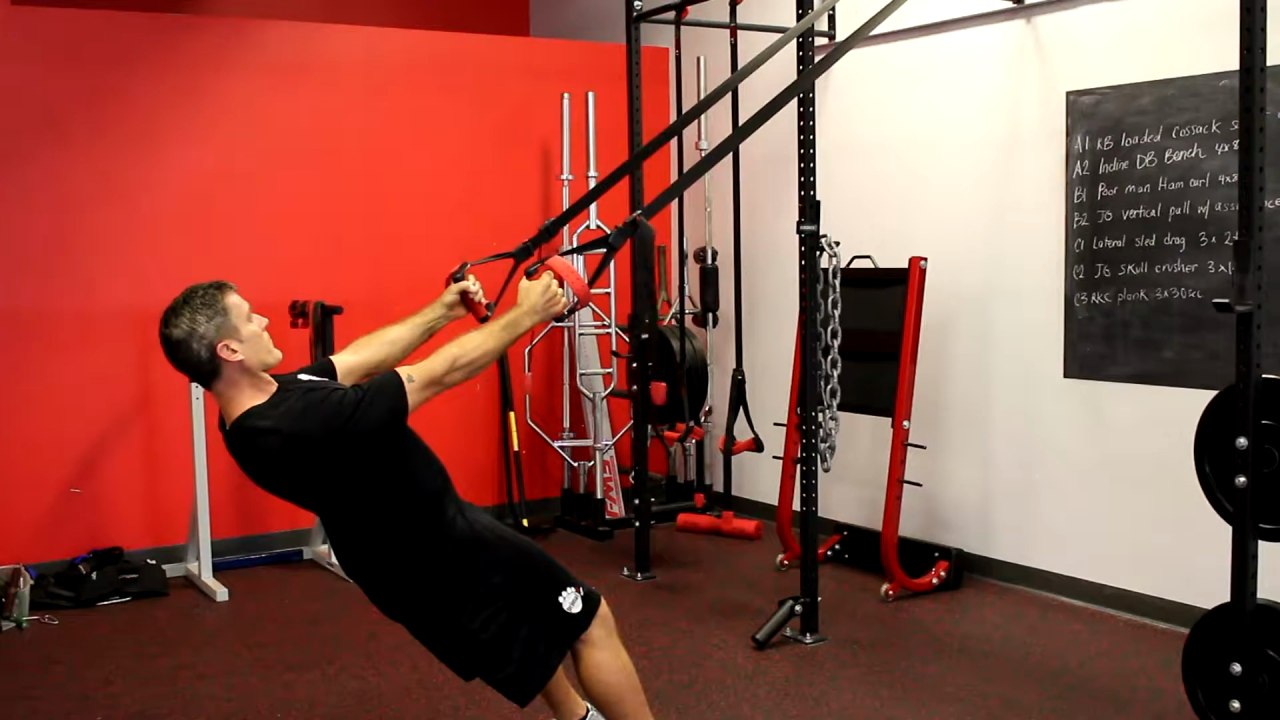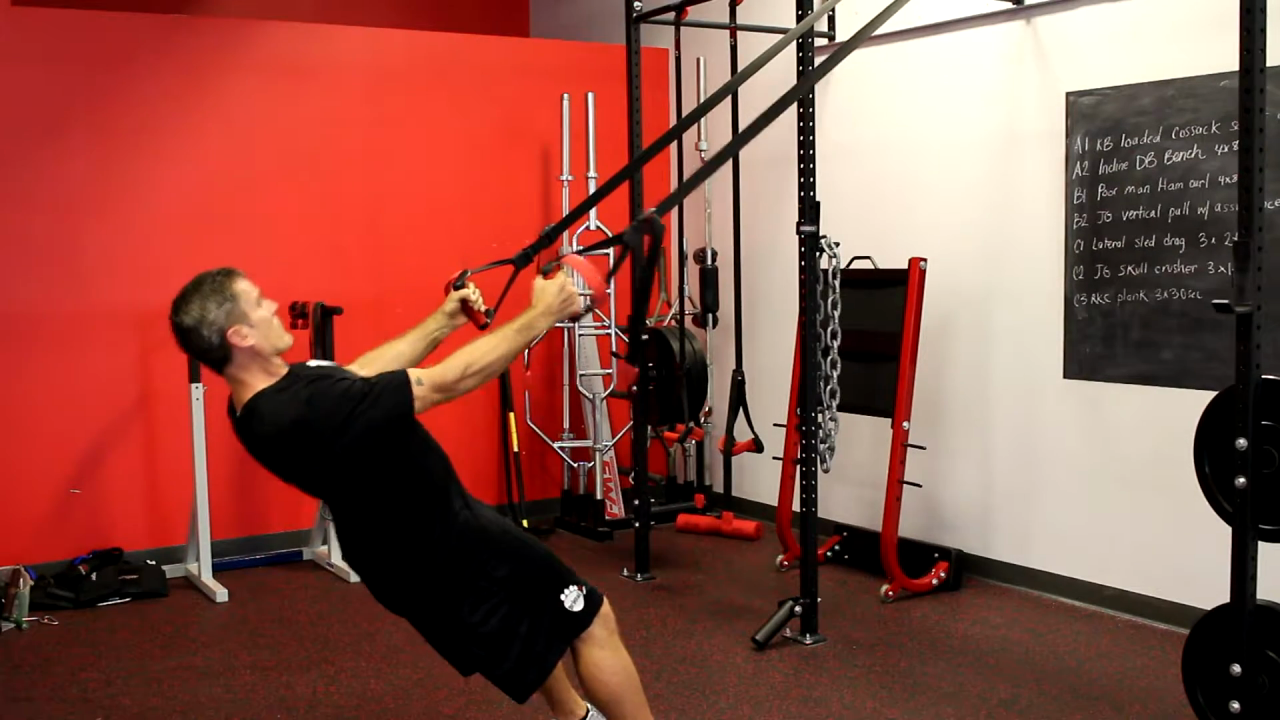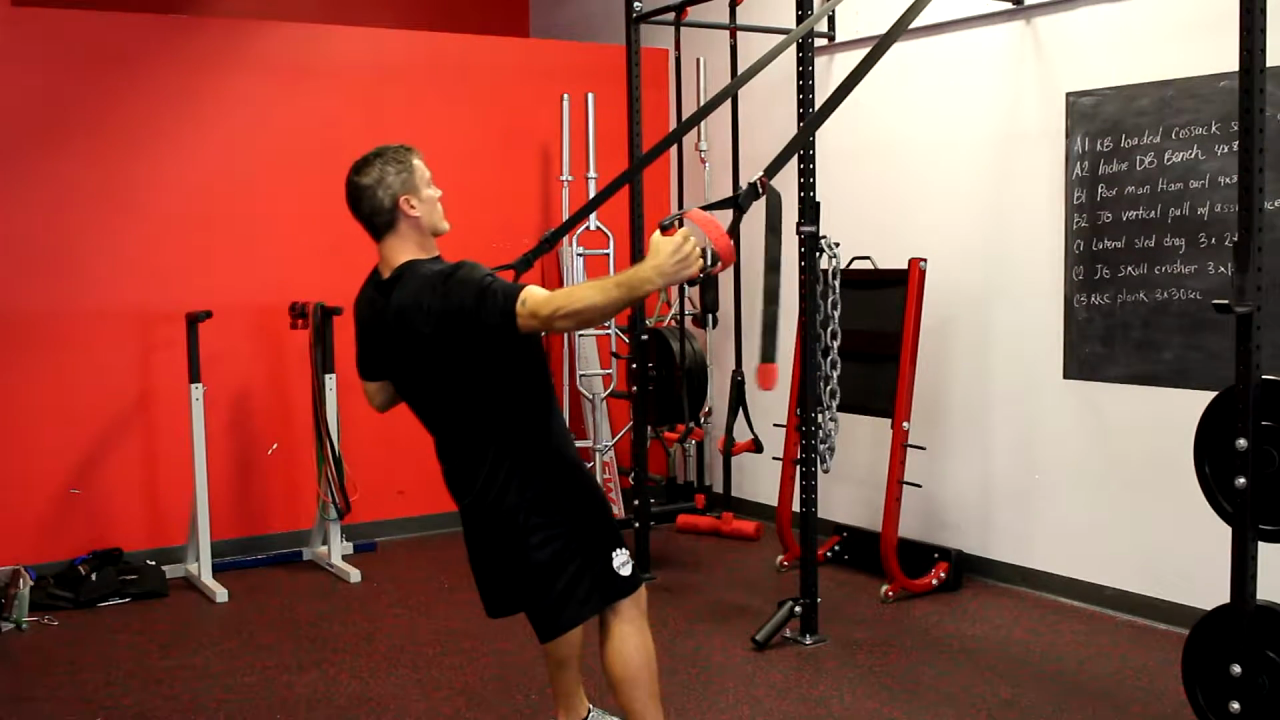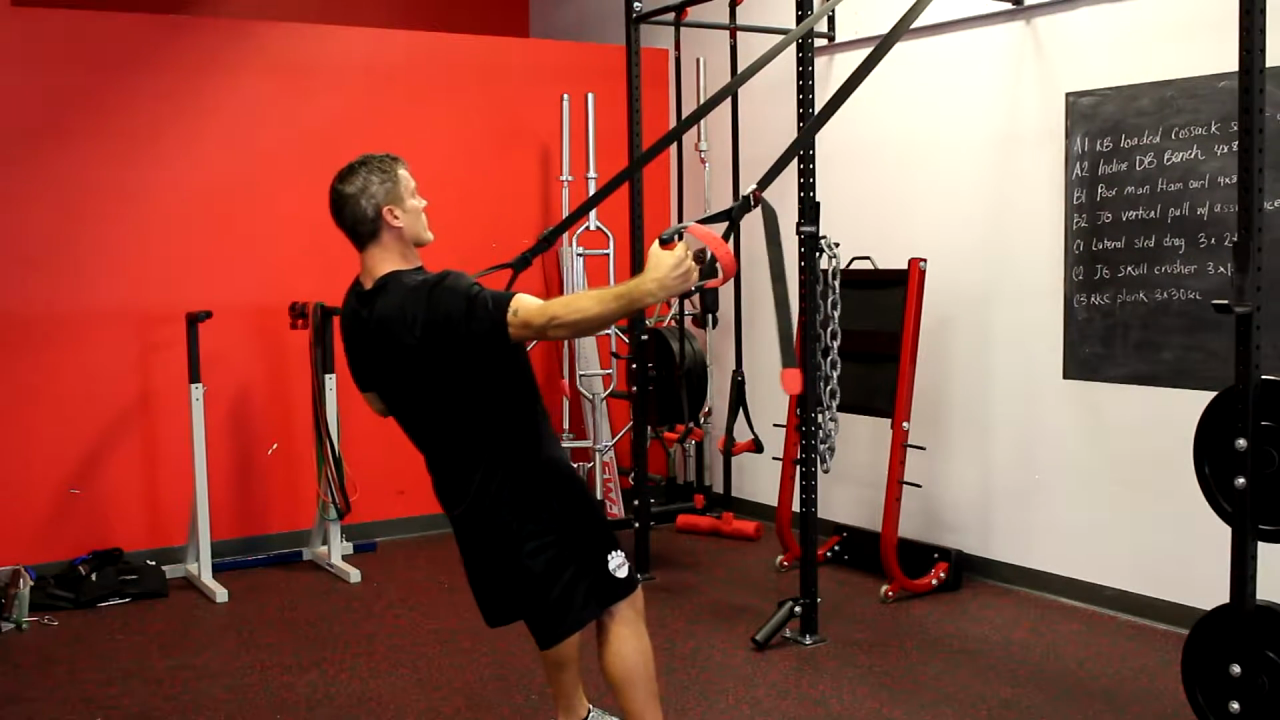
dt=1s
person 1, frame 1
left shoulder: (265, 403)
right shoulder: (308, 423)
left elbow: (360, 358)
right elbow: (440, 373)
left wrist: (442, 310)
right wrist: (526, 314)
left hip: (419, 543)
right hip: (444, 559)
right knee: (592, 623)
person 1, frame 2
left shoulder: (269, 398)
right shoulder: (308, 411)
left elbow: (363, 375)
right elbow: (448, 381)
left wrist: (444, 320)
right wrist: (541, 315)
left hip: (417, 533)
right hip: (442, 552)
left knee: (547, 615)
right knee: (593, 623)
person 1, frame 3
left shoulder: (375, 301)
right shoulder: (447, 289)
left elbow: (380, 394)
right elbow: (554, 312)
right wrist: (654, 273)
left hip: (484, 480)
right hip: (532, 476)
left knee: (566, 595)
right knee: (624, 602)
person 1, frame 4
left shoulder: (360, 311)
right shoulder: (436, 299)
left elbow: (381, 401)
right elbow: (550, 320)
right wrist: (651, 286)
left hip: (473, 489)
right hip: (521, 484)
left knee: (561, 601)
right knee: (620, 604)
